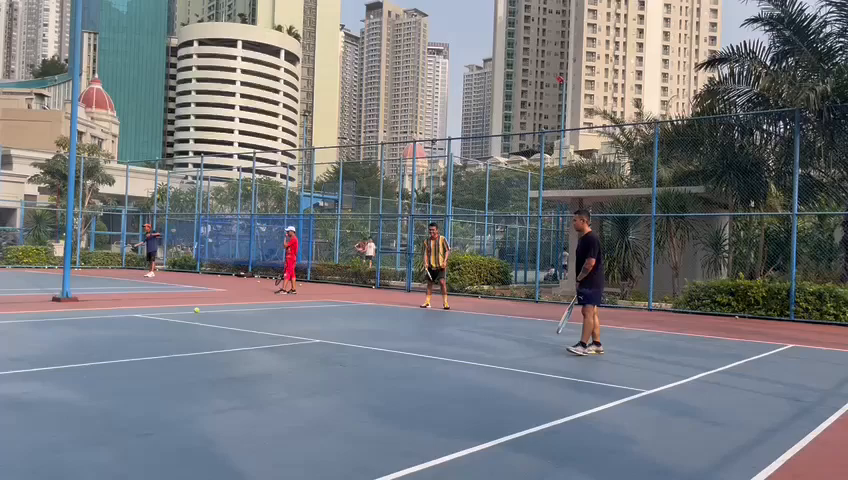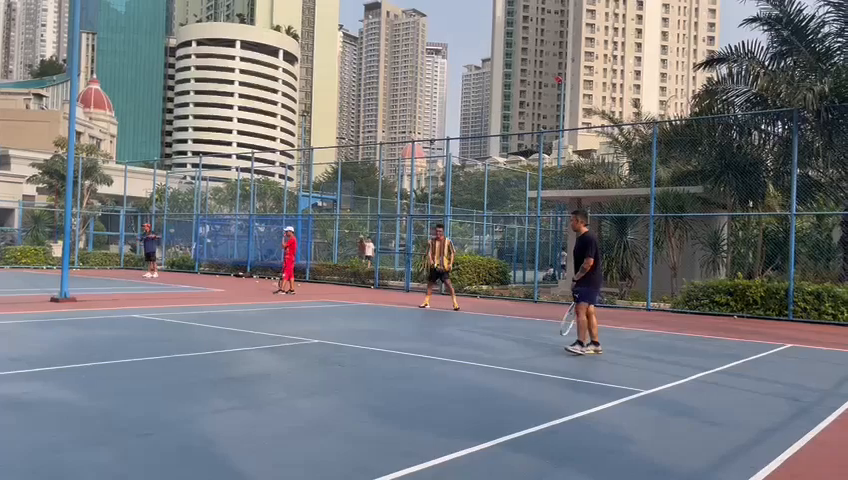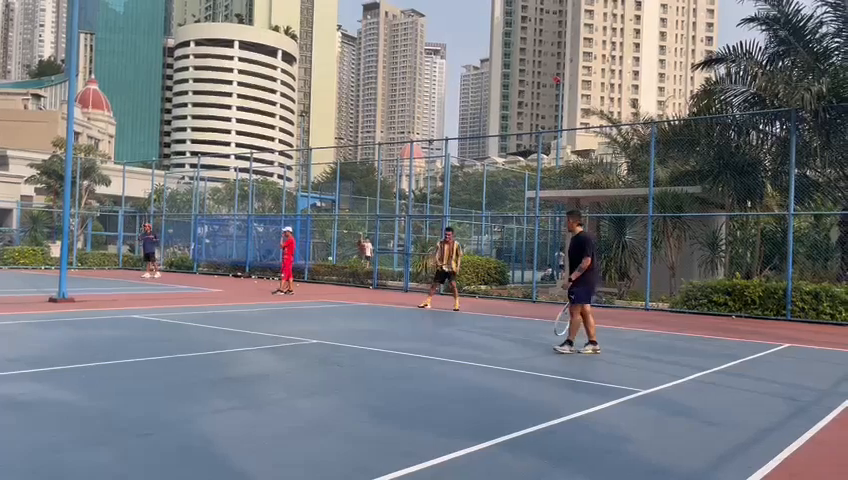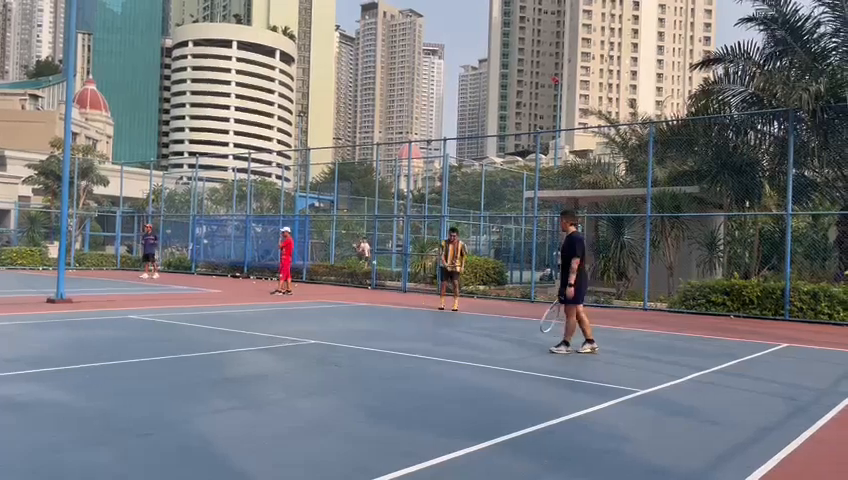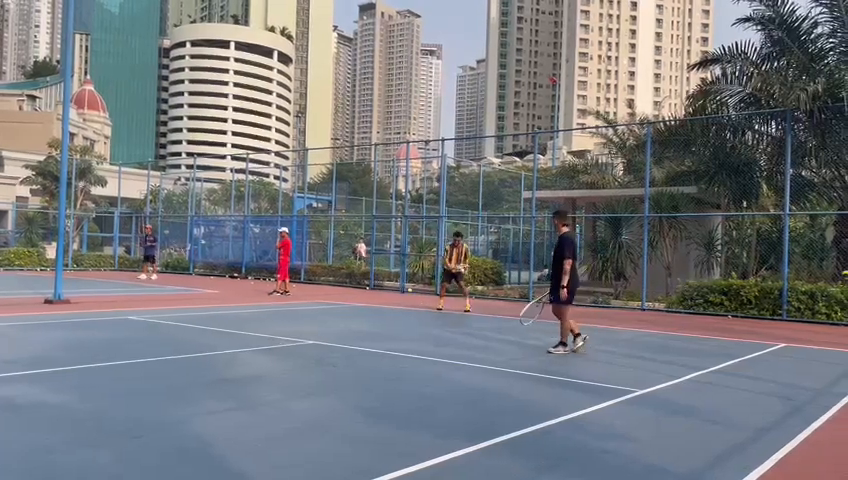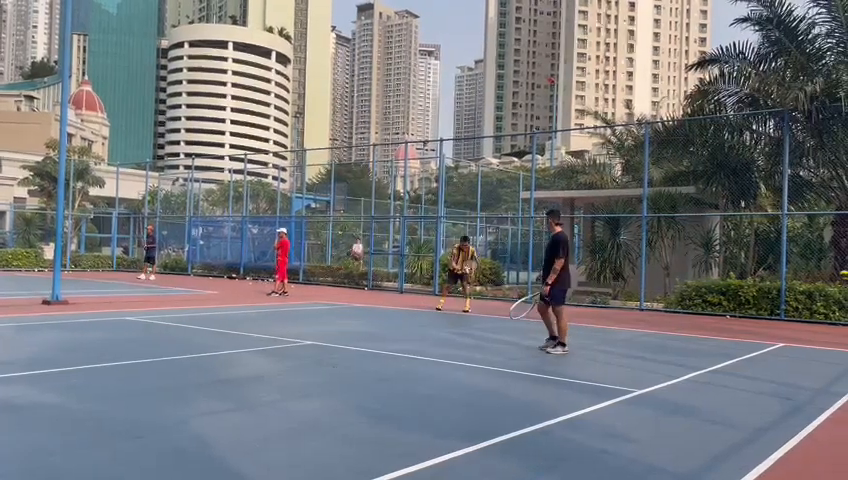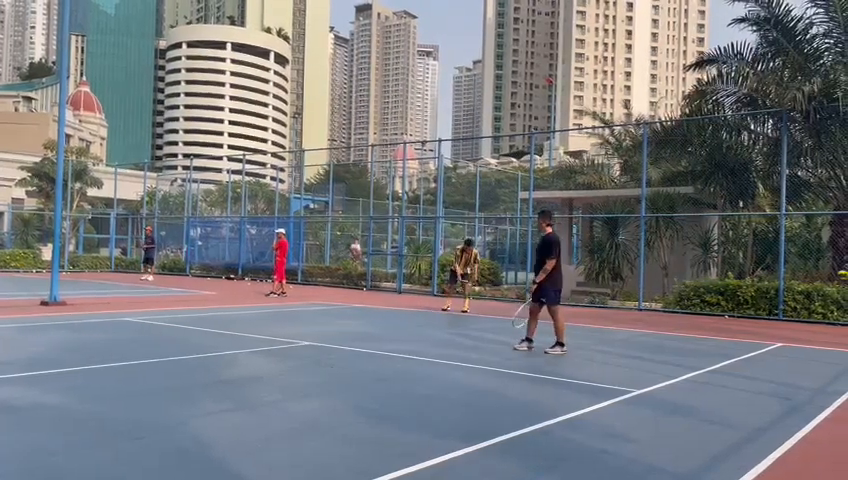
dt=0.2s
person 1, frame 1
left shoulder: (592, 238)
right shoulder: (582, 238)
left elbow: (590, 263)
left wrist: (578, 279)
right wrist: (580, 281)
left hip: (591, 283)
right hip: (587, 283)
left knee: (587, 312)
right knee: (592, 313)
left ankle: (583, 345)
right ankle: (596, 344)
person 1, frame 2
left shoulder: (589, 238)
right shoulder: (580, 238)
left elbow: (589, 263)
left wrist: (575, 279)
right wrist: (577, 279)
left hip: (588, 282)
right hip: (585, 282)
left knee: (580, 310)
right knee: (589, 312)
left ankle: (580, 343)
right ankle: (595, 344)
person 1, frame 3
left shoulder: (584, 238)
right shoulder: (576, 238)
left elbow: (586, 262)
left wrist: (570, 278)
right wrist: (571, 279)
left hip: (583, 282)
right hip: (582, 282)
left knee: (575, 311)
right knee: (585, 312)
left ankle: (569, 344)
right ankle: (593, 343)
person 1, frame 4
left shoulder: (574, 238)
right shoulder: (571, 238)
left elbow: (575, 263)
left wrist: (570, 284)
right wrist: (568, 284)
left hip: (574, 283)
right hip: (576, 283)
left knee: (570, 313)
right knee: (578, 312)
left ankle: (565, 344)
right ankle: (590, 342)
person 1, frame 5
left shoulder: (566, 239)
right shoulder: (564, 238)
left elbow: (567, 264)
left wrist: (563, 286)
right wrist: (558, 284)
left hip: (565, 283)
right hip: (560, 283)
left knee: (562, 312)
right knee: (557, 311)
left ankle: (564, 344)
right ankle: (578, 336)
person 1, frame 6
left shoulder: (560, 238)
right shoulder: (555, 237)
left elbow: (559, 264)
left wrist: (547, 282)
right wrist: (546, 281)
left hip: (557, 283)
right hip: (552, 283)
left knee: (558, 313)
right knee: (542, 309)
left ankle: (562, 344)
right ankle: (553, 337)
person 1, frame 7
left shoulder: (552, 239)
right shoulder: (545, 238)
left elbow: (551, 264)
left wrist: (536, 281)
right wrist: (537, 281)
left hip: (551, 284)
right hip: (543, 284)
left knee: (555, 313)
right knee: (533, 311)
left ankle: (561, 345)
right ankle: (528, 340)
